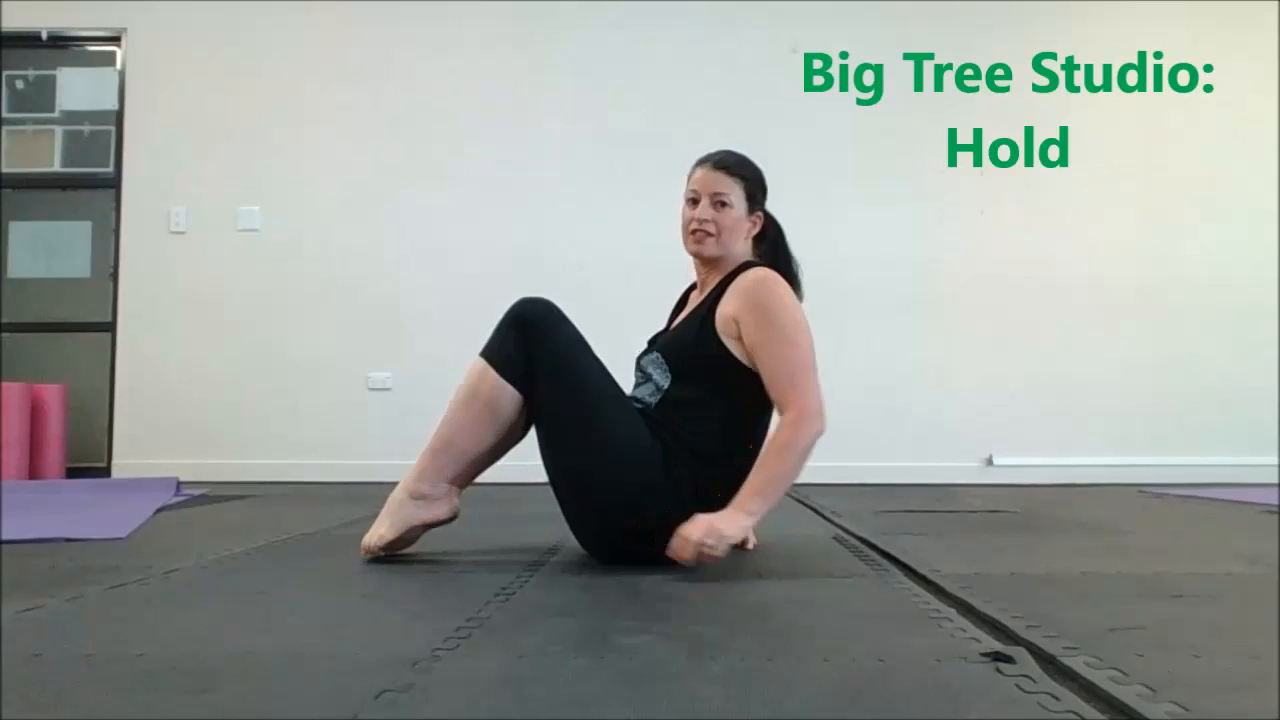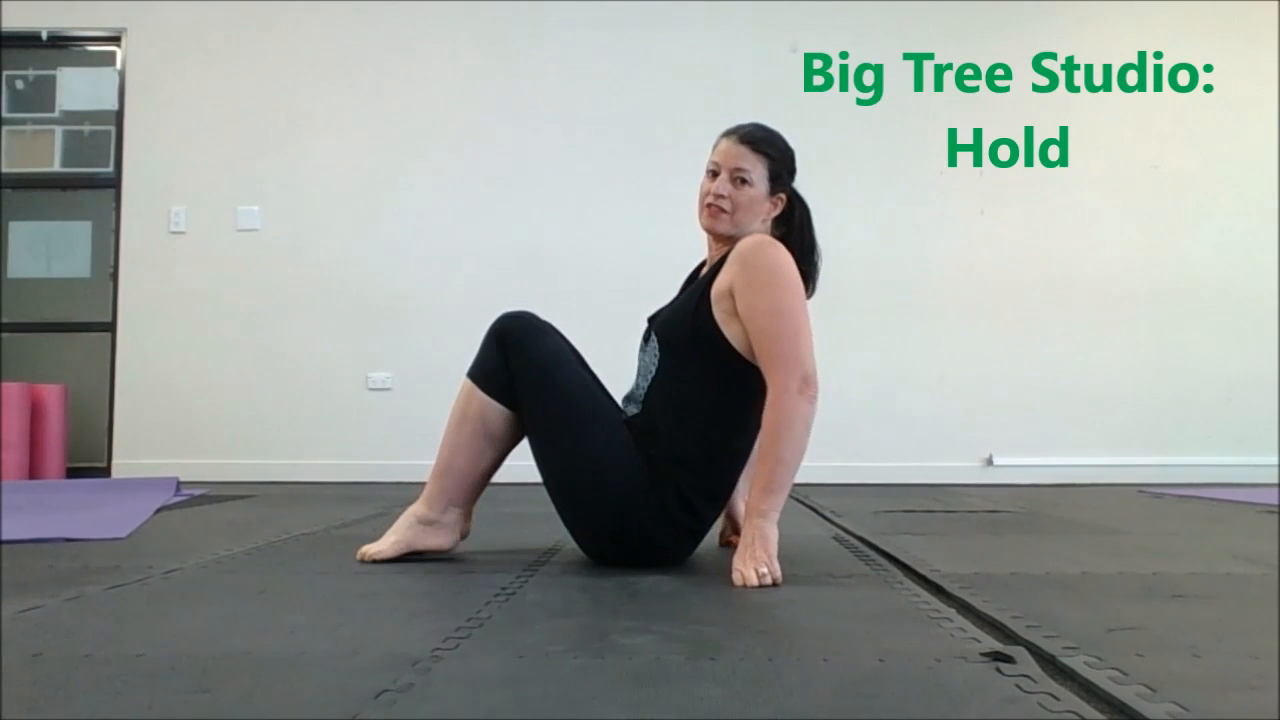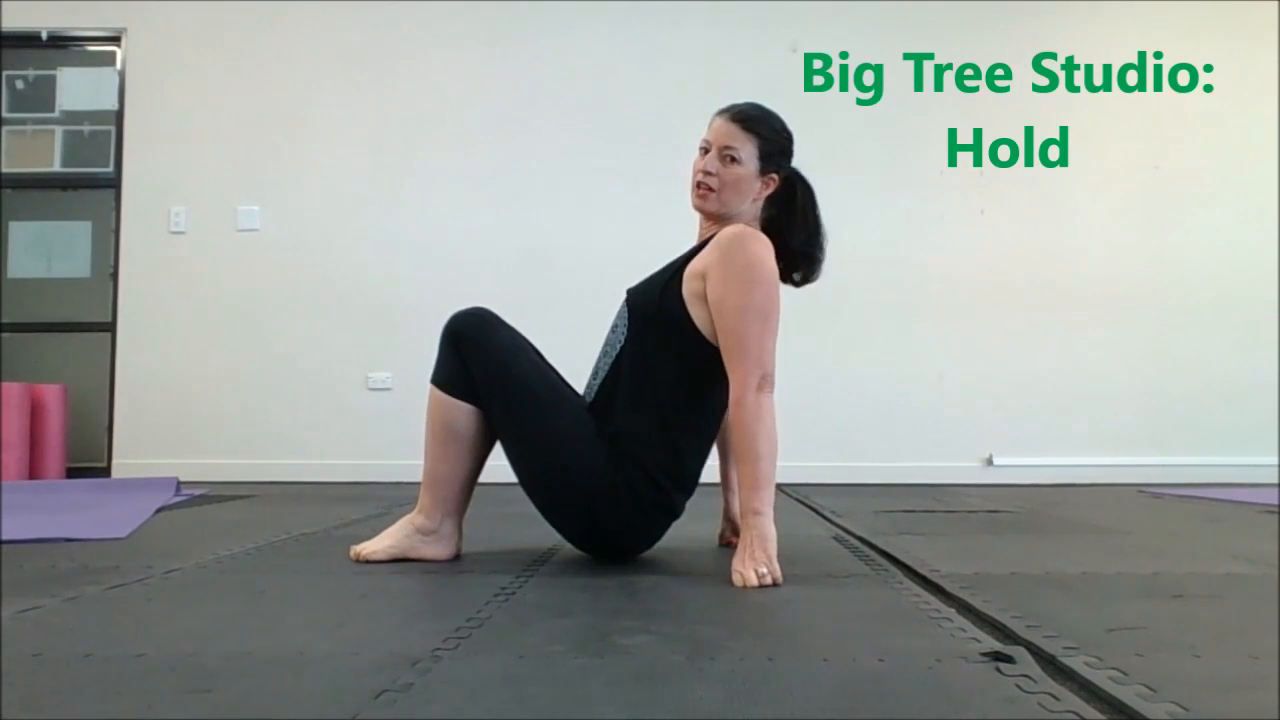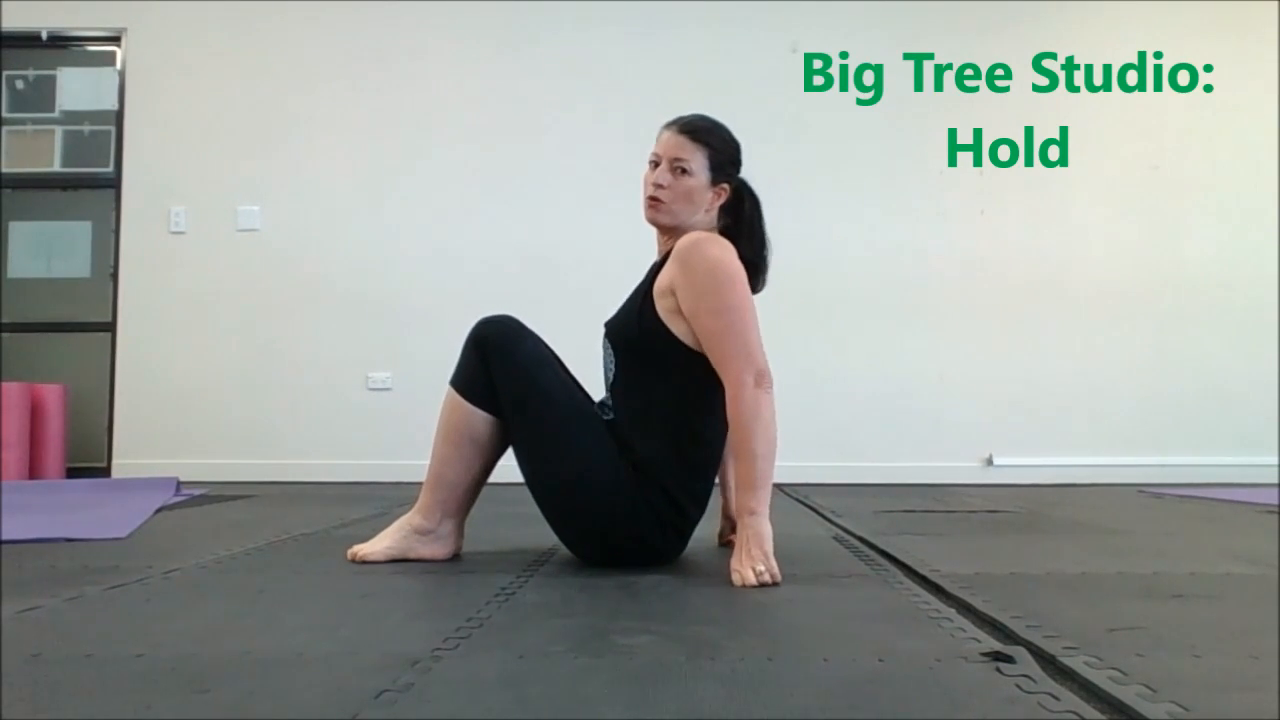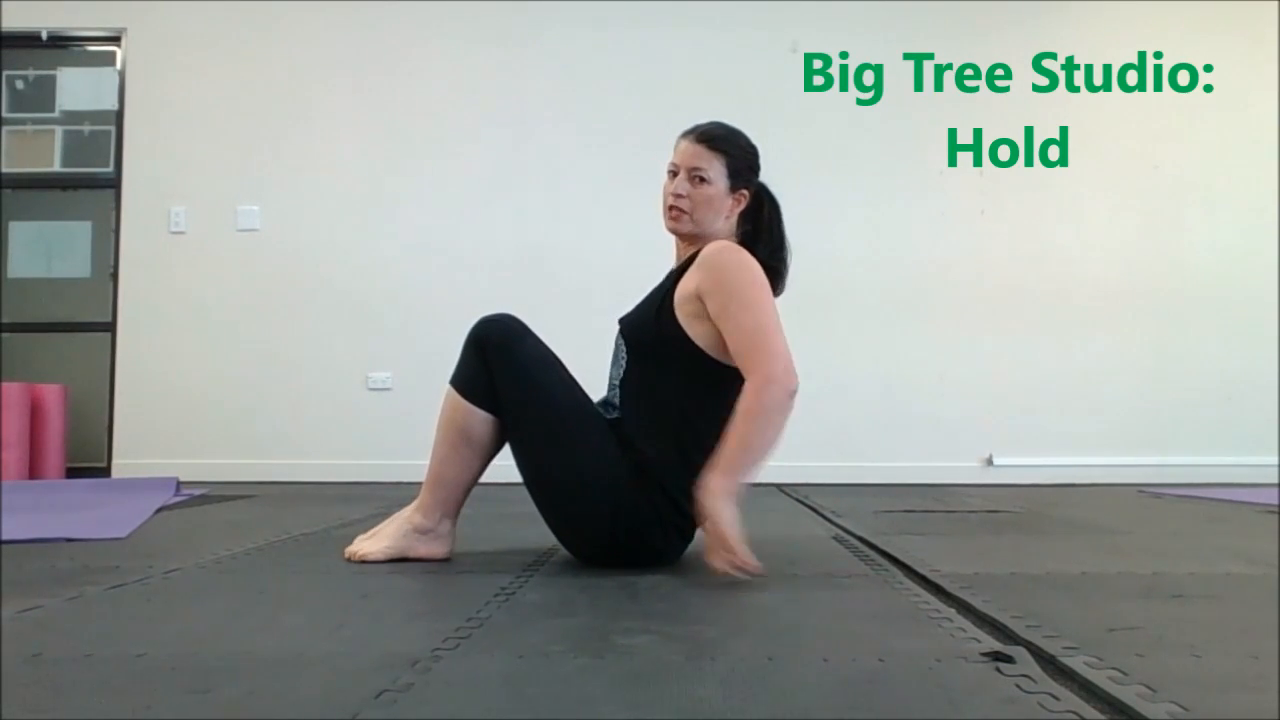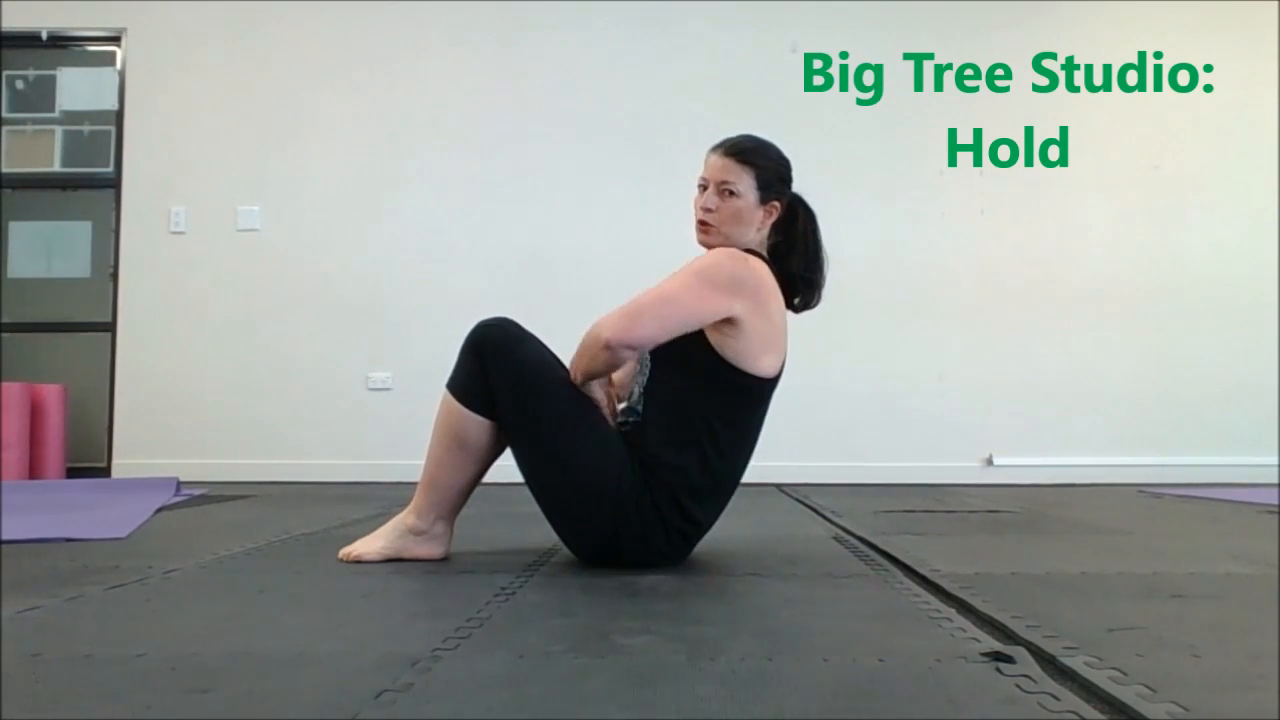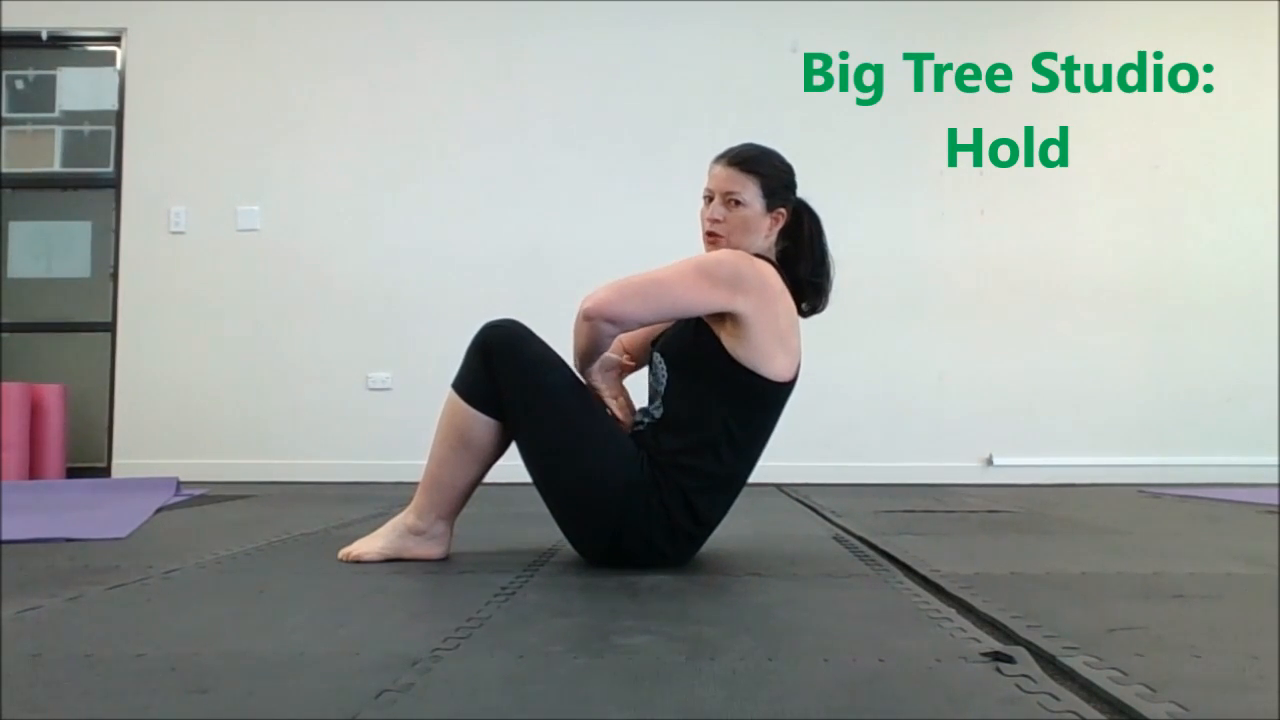
dt=0.7s
person 1, frame 1
left shoulder: (760, 291)
right shoulder: (696, 298)
left elbow: (804, 417)
left wrist: (737, 514)
right wrist: (740, 505)
left hip: (650, 508)
right hip: (639, 506)
left knee: (532, 324)
left ankle: (425, 491)
right ankle: (438, 487)
person 1, frame 2
left shoulder: (760, 258)
right shoulder: (713, 270)
left elbow: (796, 388)
right elbow: (732, 393)
left wrist: (762, 523)
right wrist: (735, 504)
left hip: (649, 516)
right hip: (644, 509)
left knee: (517, 338)
right knee: (525, 341)
left ankle: (436, 517)
right ankle: (445, 512)
person 1, frame 3
left shoulder: (742, 251)
right shoulder: (714, 255)
left elbow: (753, 388)
right elbow: (724, 393)
left wrist: (759, 526)
right wrist: (733, 508)
left hip: (615, 500)
right hip: (621, 495)
left knee: (471, 334)
right knee: (478, 338)
left ankle: (432, 528)
right ankle: (436, 524)
person 1, frame 4
left shoulder: (702, 255)
right shoulder: (679, 264)
left elbow: (752, 384)
right elbow: (714, 398)
left wrist: (756, 524)
right wrist: (732, 508)
left hip: (633, 518)
right hip: (636, 508)
left knee: (497, 343)
right knee: (501, 351)
left ankle: (430, 528)
right ankle: (438, 524)
person 1, frame 5
left shoulder: (725, 265)
right shoulder: (694, 271)
left elbow: (776, 382)
right elbow: (721, 391)
left wrist: (716, 492)
right wrist: (715, 491)
left hip: (632, 514)
right hip: (635, 506)
left knee: (497, 341)
right knee: (502, 353)
left ankle: (428, 525)
right ankle: (431, 517)
person 1, frame 6
left shoulder: (736, 272)
right shoulder: (727, 287)
left elbow: (615, 335)
right elbow: (641, 357)
left wrist: (584, 375)
right wrist: (598, 384)
left hip: (641, 518)
right hip: (647, 510)
left knee: (495, 346)
right knee: (504, 360)
left ankle: (424, 527)
right ankle: (429, 523)
person 1, frame 7
left shoulder: (744, 276)
right shoulder: (725, 298)
left elbow: (601, 309)
right elbow: (620, 346)
left wrist: (590, 368)
right wrist: (602, 371)
left hip: (646, 517)
right hip: (652, 510)
left knee: (501, 347)
right knee: (510, 362)
left ankle: (425, 526)
right ankle: (429, 520)
